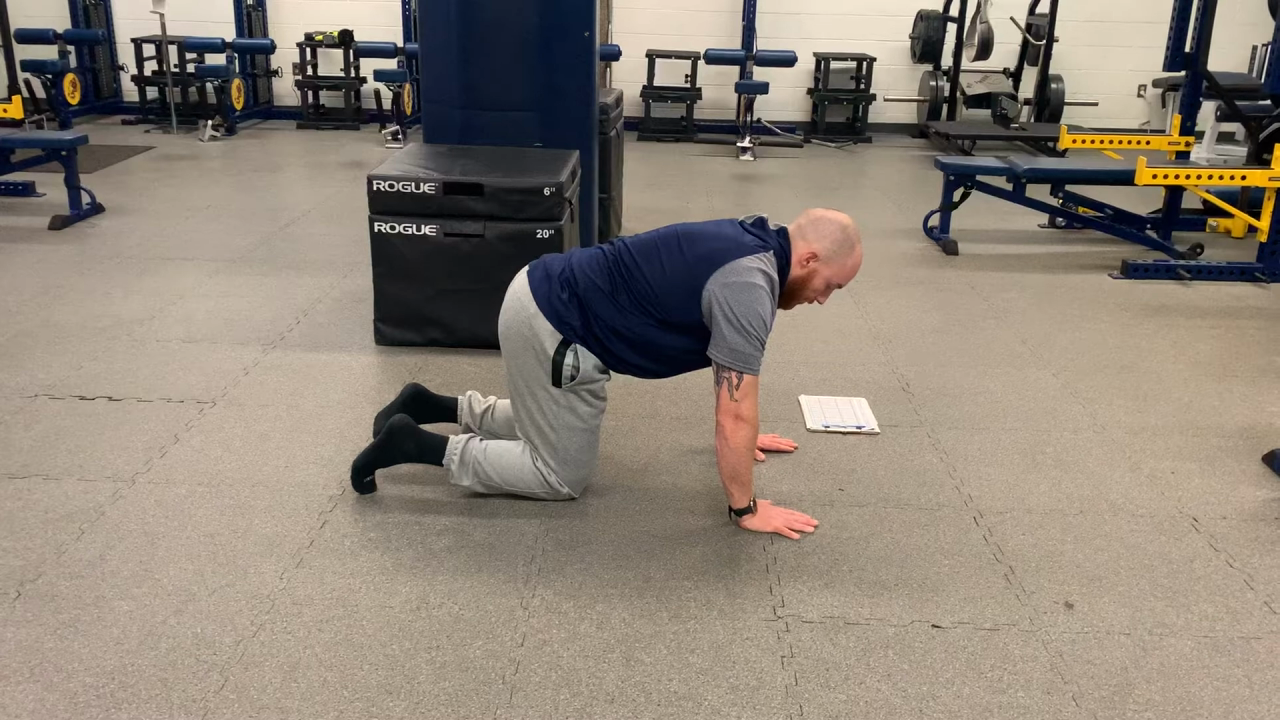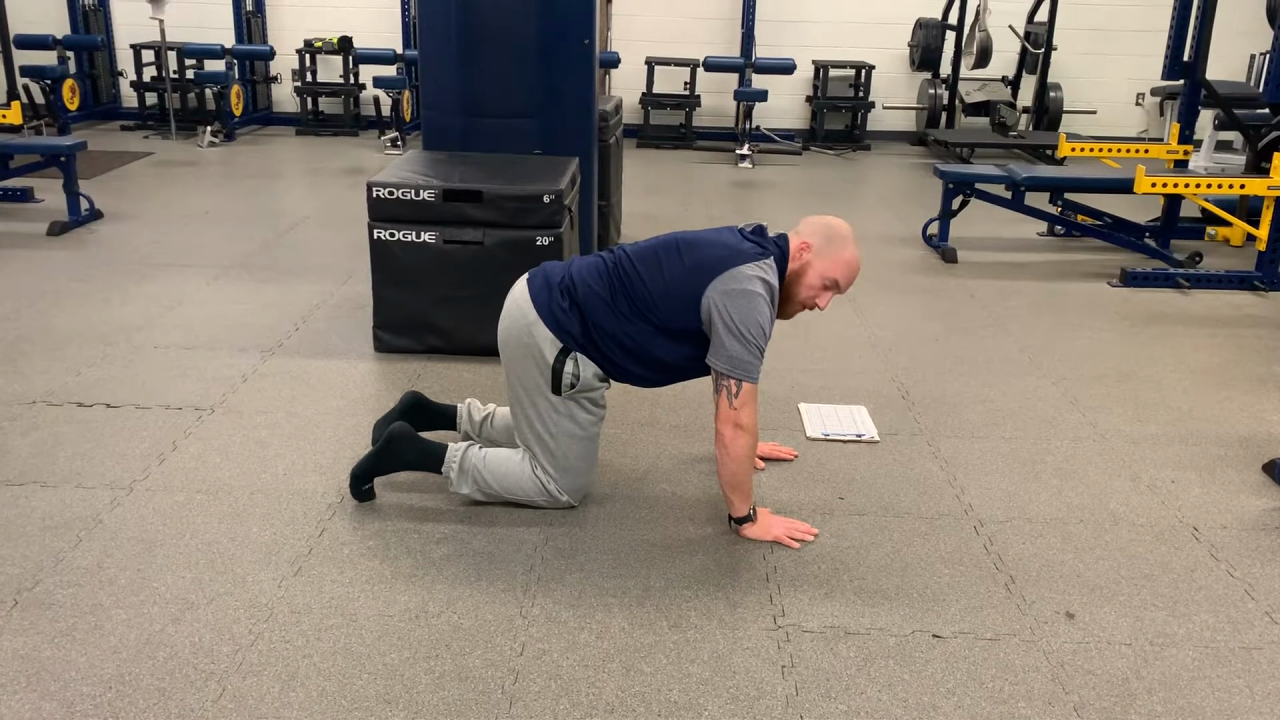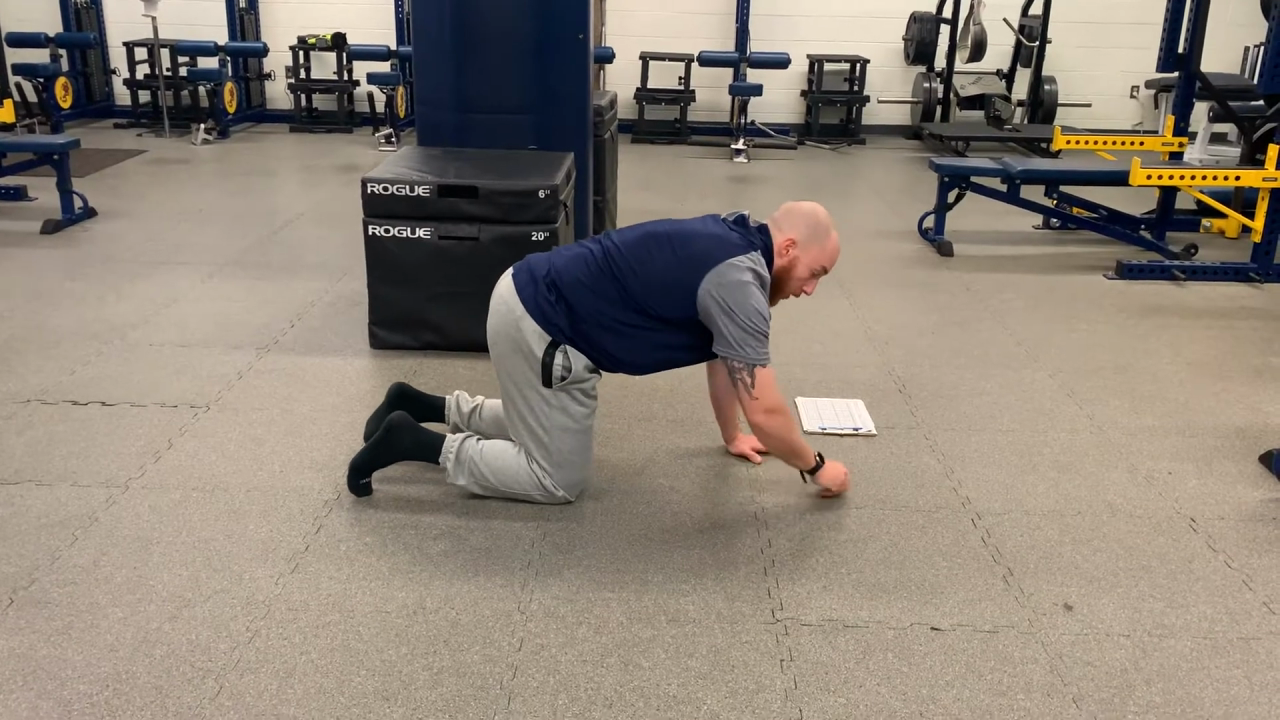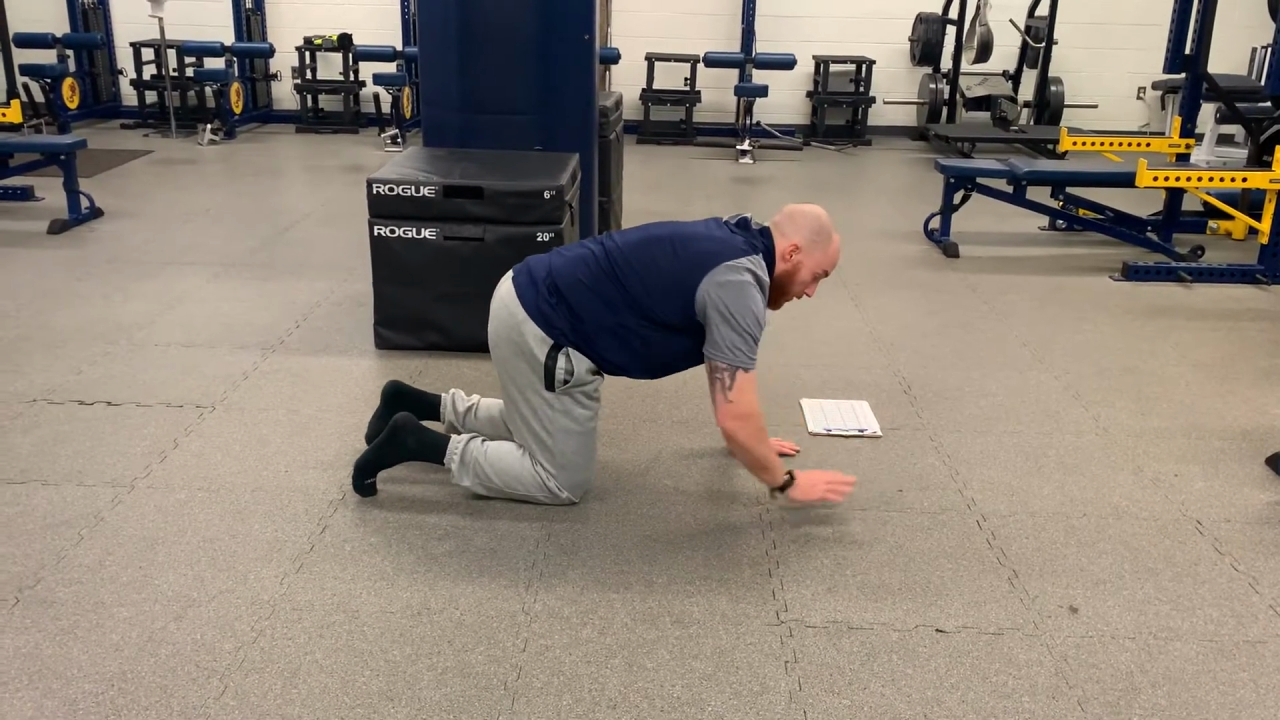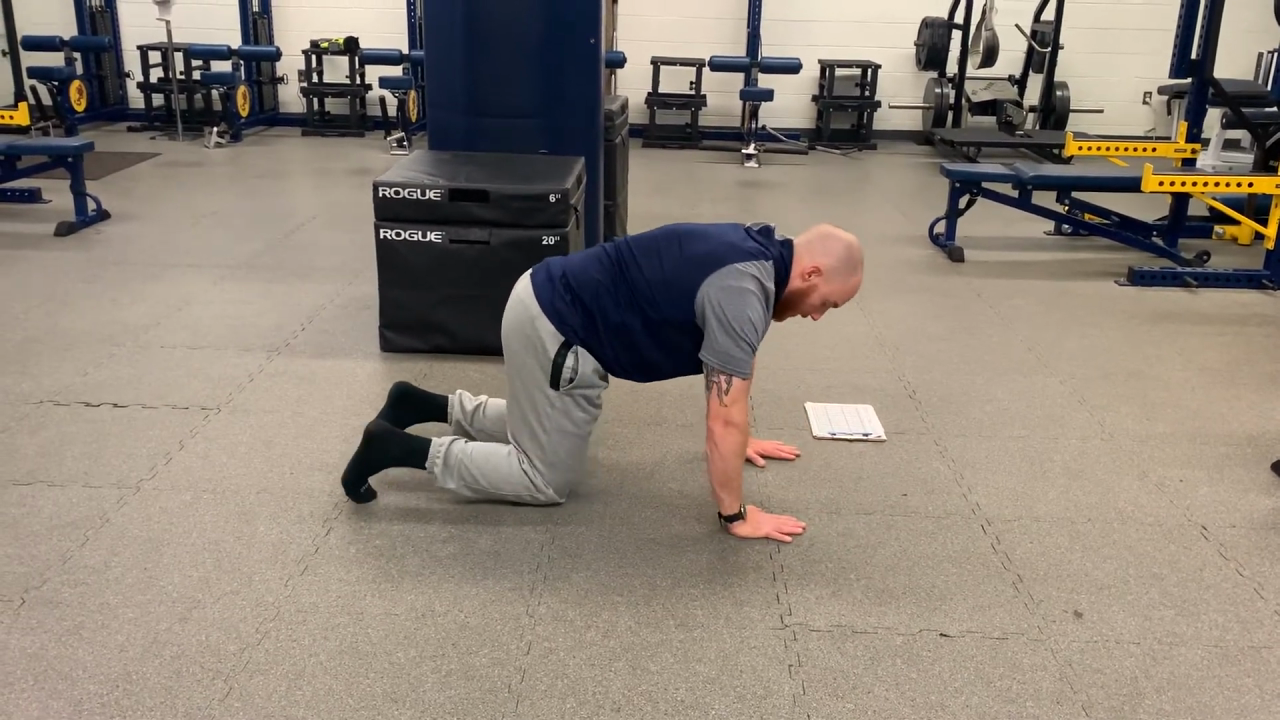
dt=1s
person 1, frame 1
left shoulder: (753, 246)
right shoulder: (749, 286)
right elbow: (735, 415)
left wrist: (740, 433)
right wrist: (745, 508)
left hip: (546, 300)
right hip: (553, 328)
left knee: (553, 430)
right knee: (562, 474)
left ankle: (435, 405)
right ankle: (419, 445)
person 1, frame 2
left shoulder: (754, 253)
right shoulder: (748, 292)
right elbow: (734, 422)
left wrist: (741, 442)
right wrist: (745, 517)
left hip: (545, 308)
right hip: (552, 334)
left knee: (551, 438)
right knee: (562, 482)
left ankle: (436, 414)
right ankle: (417, 452)
person 1, frame 3
left shoulder: (734, 242)
right shoulder: (738, 281)
left elbow: (722, 358)
right elbow: (766, 412)
left wrist: (733, 437)
right wrist: (817, 468)
left hip: (532, 302)
right hip: (540, 326)
left knee: (539, 427)
right knee: (558, 478)
left ankle: (421, 407)
right ankle: (417, 443)
person 1, frame 4
left shoulder: (735, 243)
right shoulder: (739, 284)
left elbow: (718, 359)
right elbow: (736, 418)
left wrist: (747, 442)
right wrist: (787, 482)
left hip: (527, 301)
right hip: (543, 330)
left knee: (536, 428)
right knee: (561, 480)
left ankle: (419, 402)
right ankle: (422, 442)
person 1, frame 5
left shoulder: (757, 253)
right shoulder: (744, 290)
left elbow: (736, 366)
right elbow: (724, 419)
left wrist: (740, 440)
right wrist: (736, 516)
left hip: (548, 305)
right hip: (555, 330)
left knee: (539, 429)
right knee: (546, 478)
left ankle: (426, 405)
right ankle: (402, 448)
